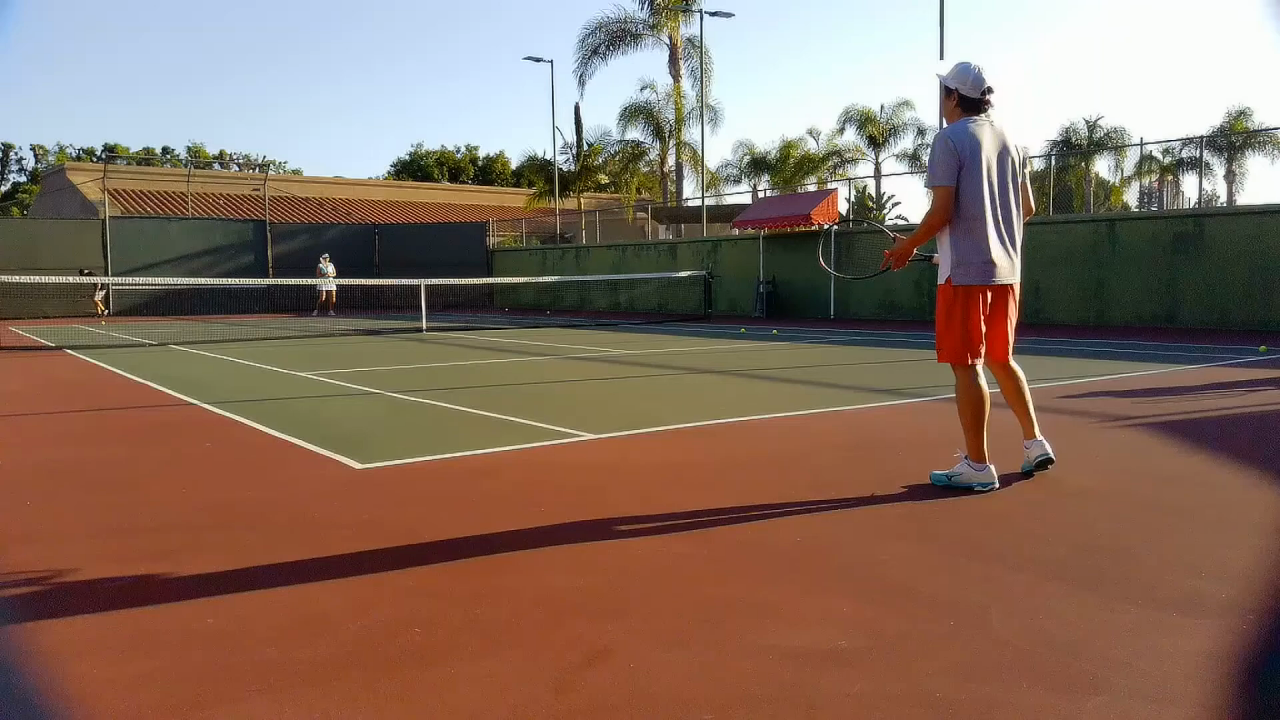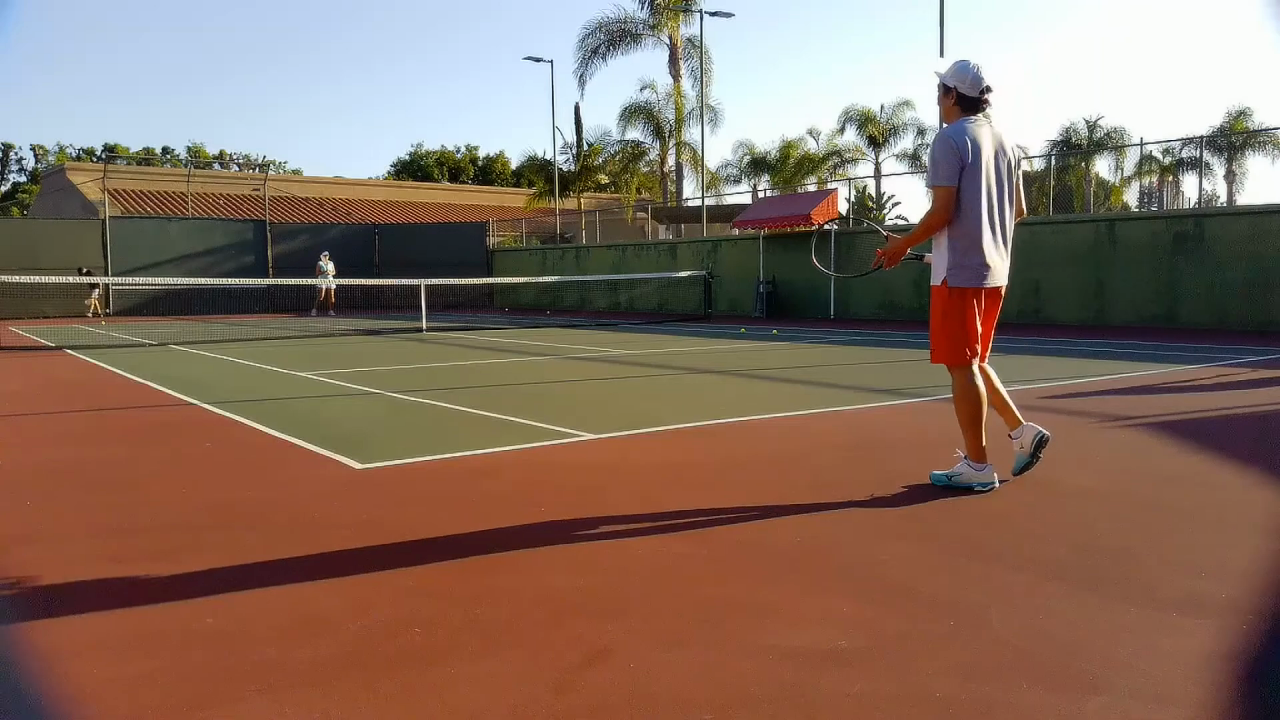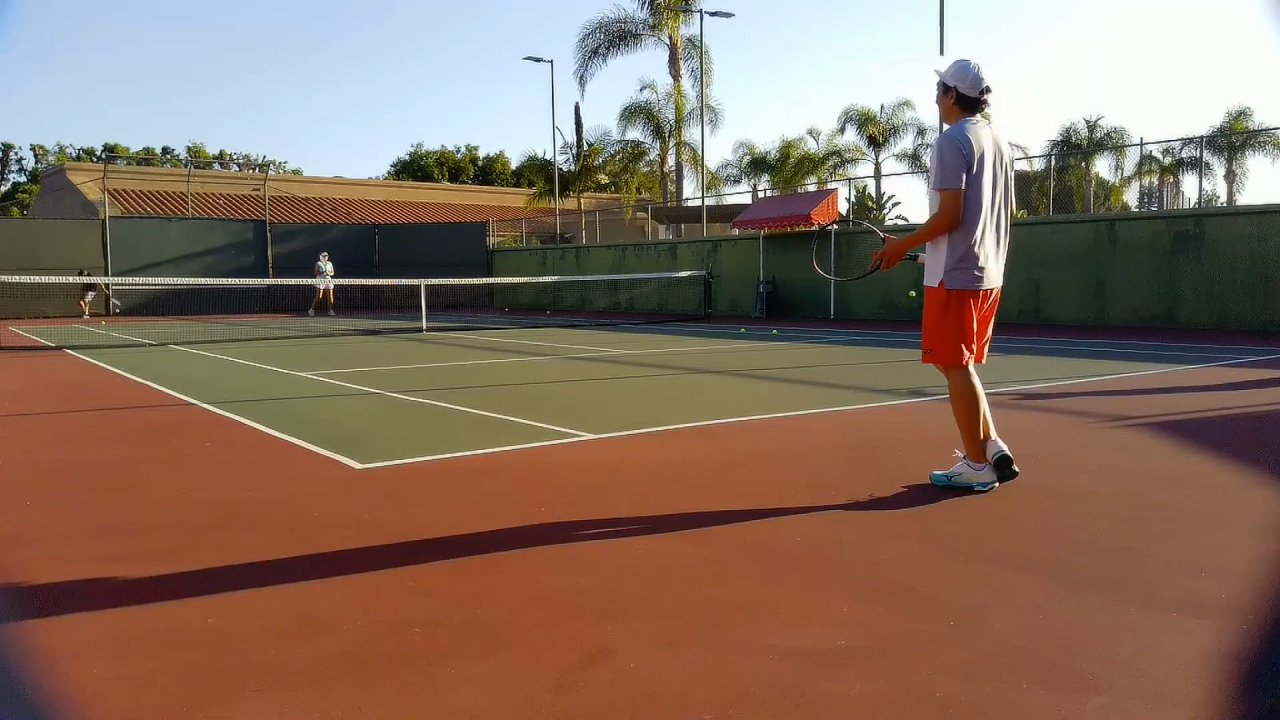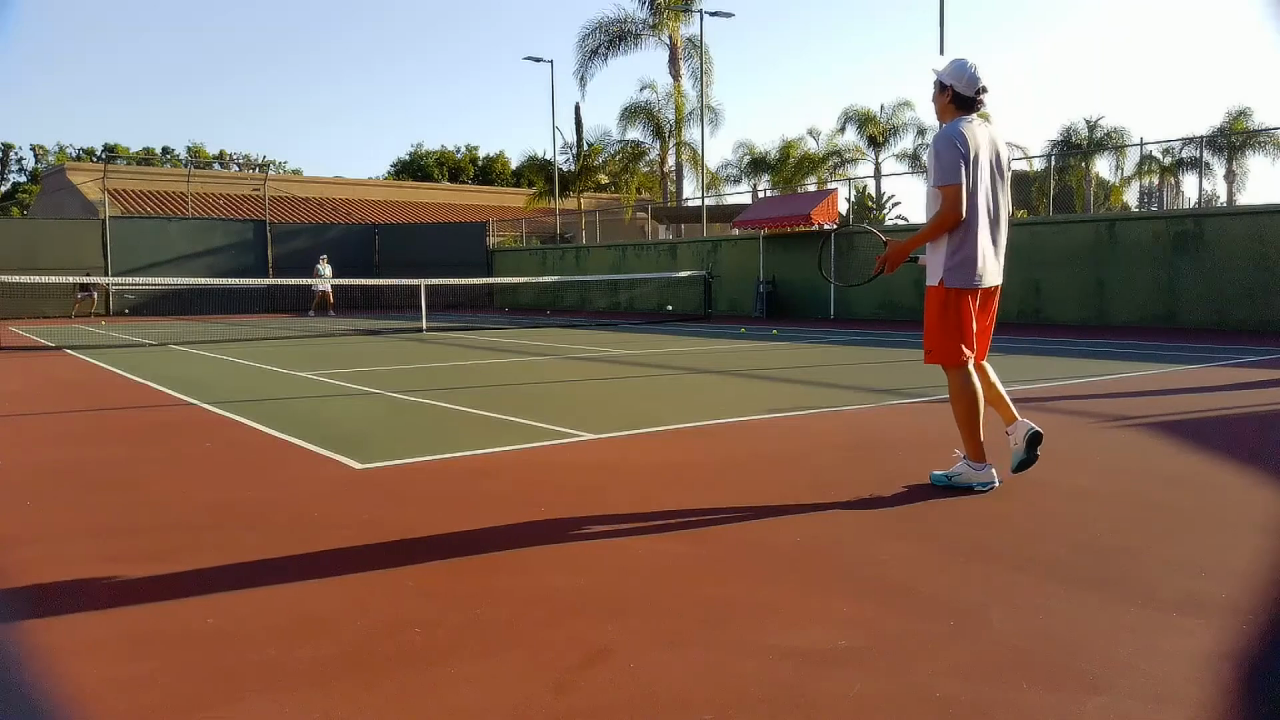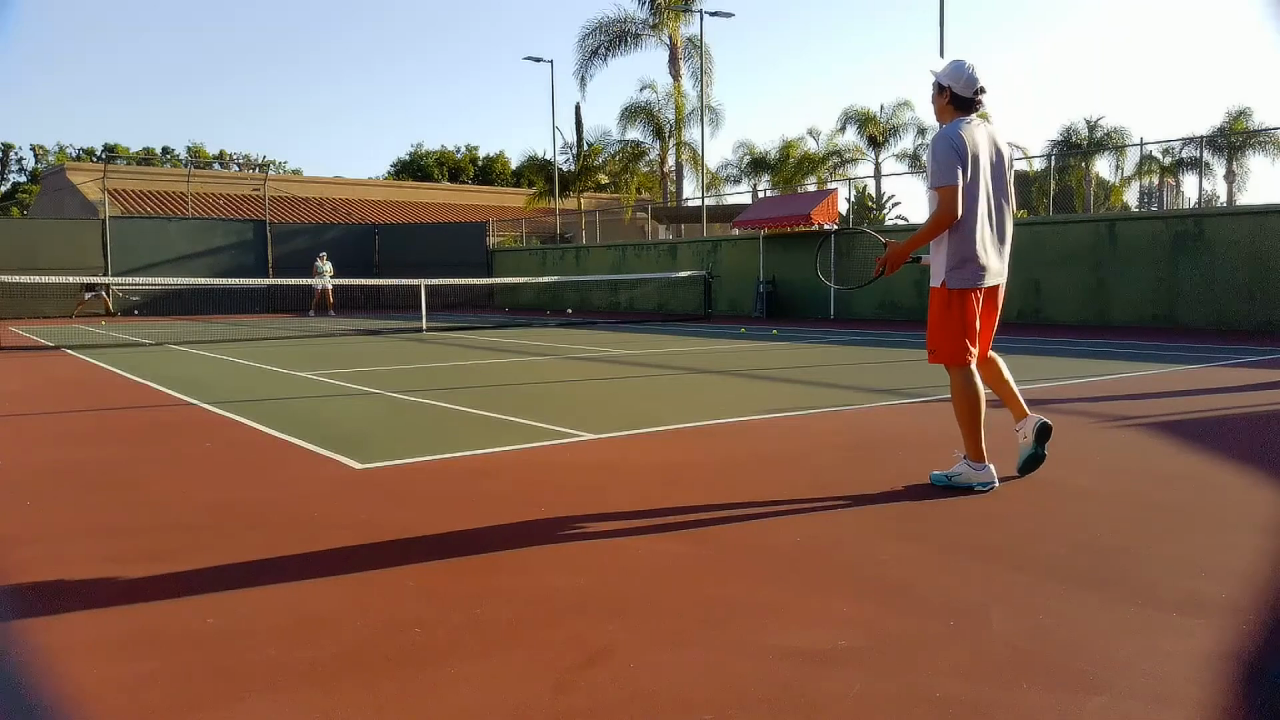
dt=0.2s
person 1, frame 1
left shoulder: (950, 138)
right shoulder: (1010, 142)
left elbow: (942, 210)
right elbow: (1028, 208)
left wrist: (909, 245)
left hip: (965, 271)
right hip: (1006, 269)
left knee: (967, 365)
right knee: (999, 360)
left ankle: (978, 466)
right ankle: (1035, 443)
person 1, frame 2
left shoulder: (950, 138)
right shoulder: (1003, 141)
left elbow: (943, 211)
right elbow: (1018, 208)
left wrist: (903, 244)
left hip: (959, 271)
right hip: (995, 269)
left knee: (961, 365)
right knee: (973, 362)
left ankle: (979, 466)
right ankle: (1023, 432)
person 1, frame 3
left shoulder: (953, 139)
right shoulder: (999, 141)
left elbow: (950, 213)
right elbow: (1009, 210)
left wrist: (902, 245)
left hip: (954, 273)
right hip: (988, 271)
left knee: (956, 366)
right knee: (964, 364)
left ankle: (975, 465)
right ankle: (993, 447)
person 1, frame 4
left shoulder: (950, 137)
right shoulder: (995, 139)
left elbow: (952, 211)
left wrist: (905, 247)
left hip: (954, 272)
right hip: (989, 269)
left knee: (957, 366)
right knee: (973, 360)
left ankle: (977, 466)
right ankle: (1018, 428)
person 1, frame 5
left shoulder: (948, 139)
right shoulder: (997, 141)
left elbow: (949, 211)
right elbow: (1009, 206)
left wrist: (905, 248)
left hip: (958, 271)
right hip: (994, 267)
left knee: (960, 365)
right knee: (980, 355)
left ankle: (977, 466)
right ankle: (1028, 422)
